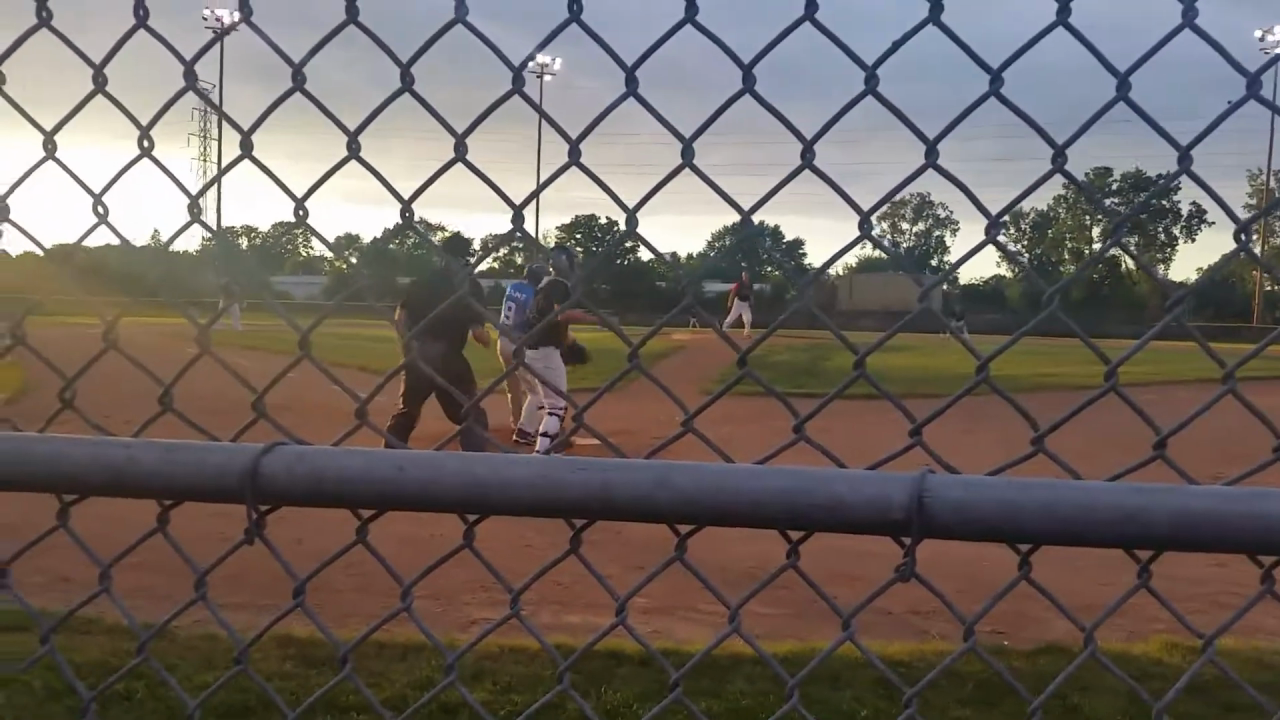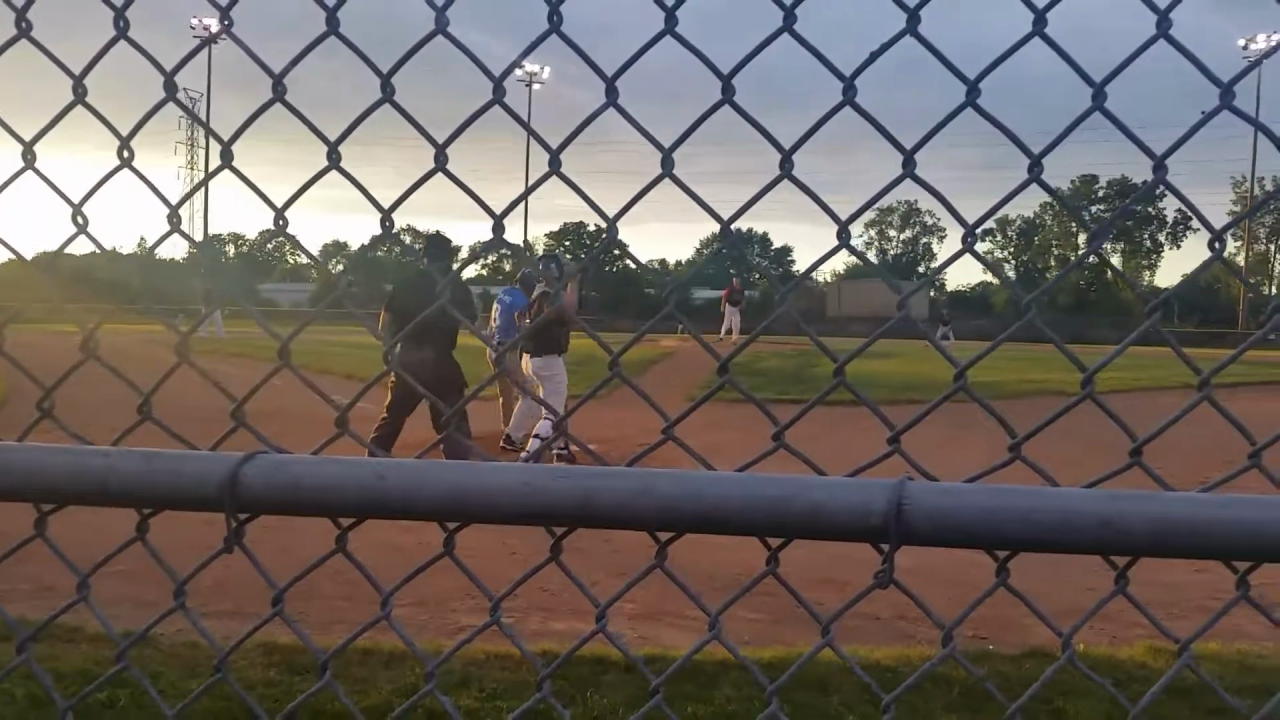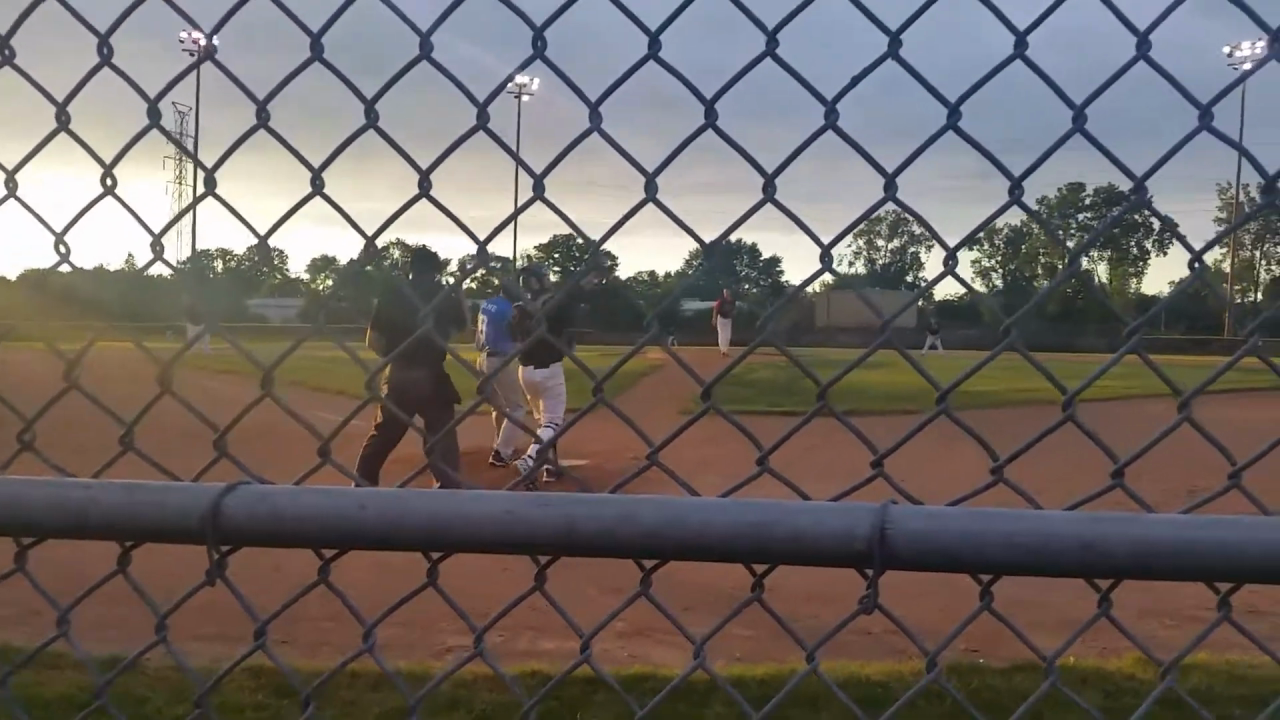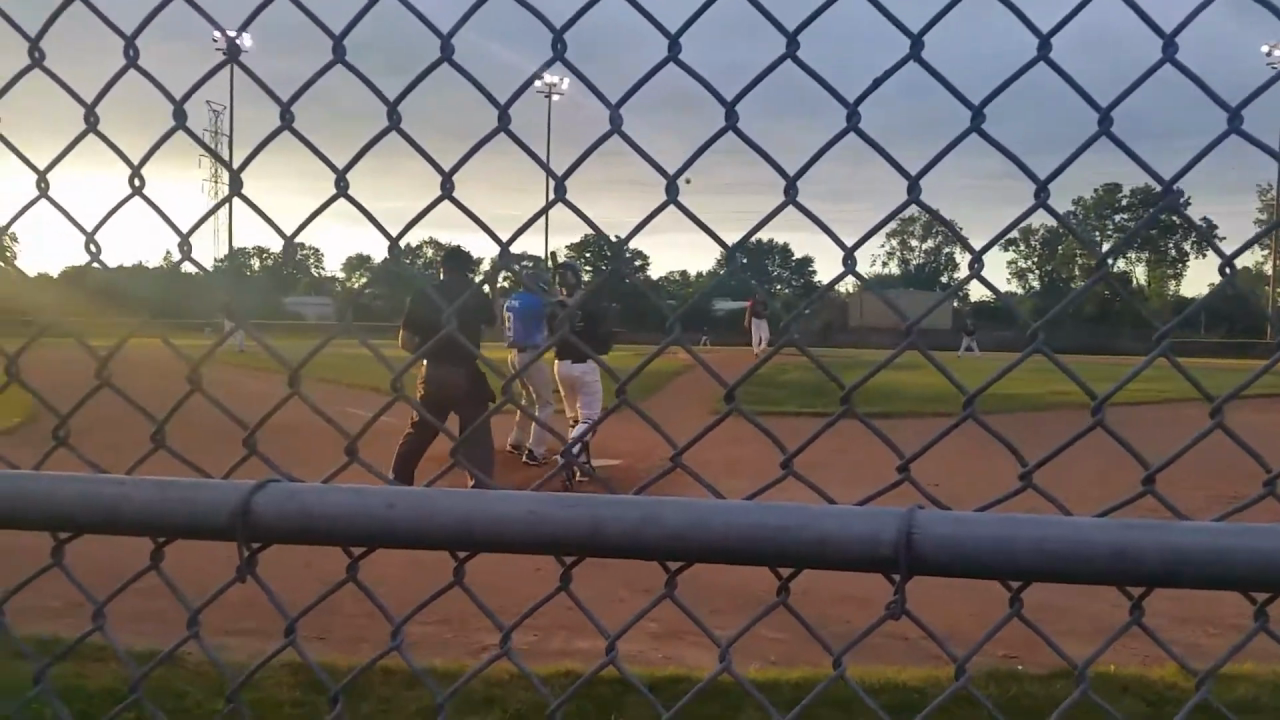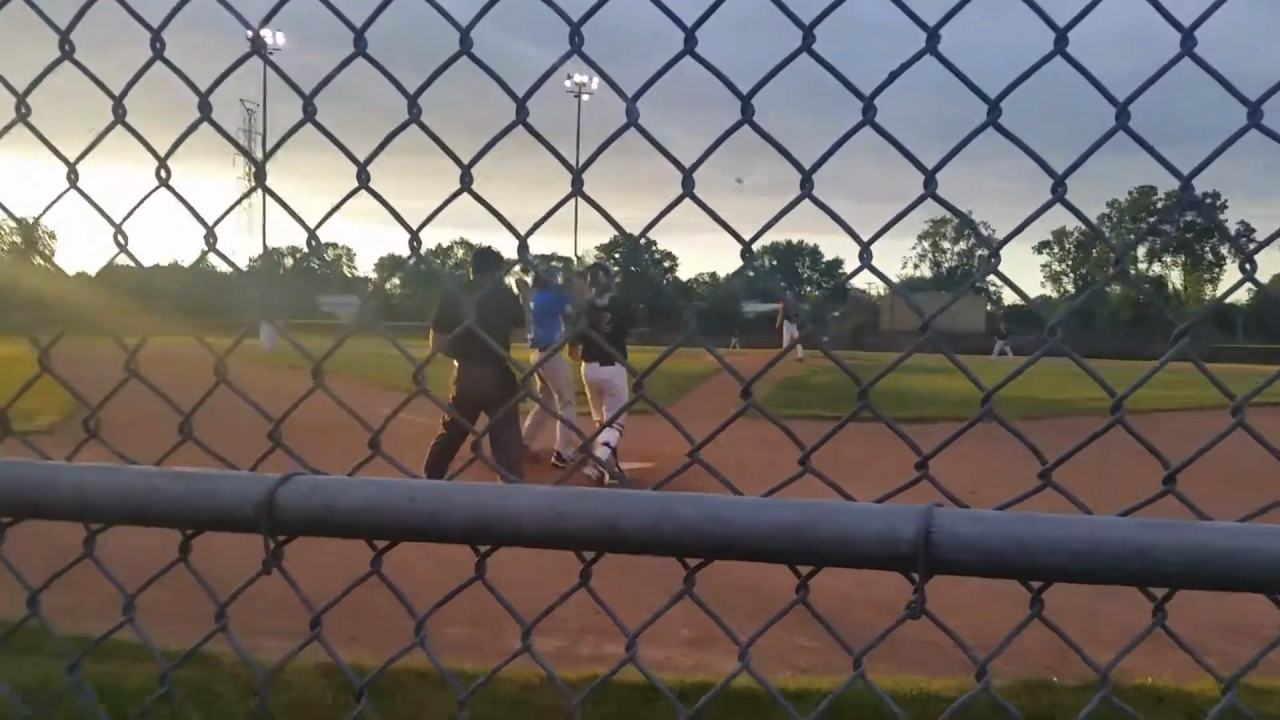
dt=0.2s
person 1, frame 1
left shoulder: (420, 281)
right shoulder: (471, 287)
left elbow: (400, 321)
right elbow: (480, 333)
right wrist: (487, 340)
left hip: (417, 356)
right hip: (448, 358)
left knee: (406, 412)
right knee: (472, 417)
person 1, frame 2
left shoulder: (405, 281)
right shoulder: (457, 285)
left elbow: (385, 326)
right elbow: (471, 321)
left hip: (406, 358)
right hip: (439, 361)
left knee: (392, 418)
right knee: (454, 423)
person 1, frame 3
left shoulder: (391, 296)
right shoulder: (445, 297)
left elbow: (373, 342)
right elbow: (462, 324)
right wrist: (459, 295)
left hip: (398, 376)
right hip: (432, 378)
left knee: (382, 436)
right knee: (443, 440)
person 1, frame 4
left shoulder: (422, 296)
right shoulder: (476, 296)
left elbow: (406, 342)
right elbow: (492, 320)
left hip: (433, 376)
right hip: (467, 377)
left knee: (418, 434)
right knee: (477, 439)
left ankle: (397, 487)
person 1, frame 5
left shoulder: (453, 297)
right shoulder: (504, 296)
left elbow: (436, 343)
right elbow: (521, 323)
left hip: (465, 376)
right hip: (498, 377)
left knee: (450, 434)
right knee: (507, 440)
person 2, frame 1
left shoulder: (548, 285)
right shoulder: (559, 286)
right elbow: (562, 314)
left wrist: (566, 337)
right wrist: (597, 319)
left hip: (529, 349)
right hip: (544, 351)
left knee: (550, 398)
right knee: (557, 406)
left ankle: (552, 441)
person 2, frame 2
left shoulder: (539, 294)
right shoulder: (552, 296)
right elbow: (567, 312)
right wrist: (573, 287)
left hip: (530, 358)
right hip: (549, 359)
left knee: (555, 406)
right knee: (552, 413)
left ankle: (562, 451)
right ankle: (527, 459)
person 2, frame 3
left shoulder: (519, 310)
right shoulder: (558, 303)
left elbow: (517, 336)
left hip: (526, 370)
right hip: (549, 369)
left knee: (543, 420)
right knee: (552, 422)
left ankle: (549, 465)
right ankle: (529, 461)
person 2, frame 4
left shoulder: (556, 309)
right shoulder: (590, 302)
left elbow: (555, 340)
left hip: (562, 366)
right hip: (586, 366)
left knee: (575, 418)
right knee: (589, 419)
left ankle: (582, 465)
right ankle: (568, 458)
person 2, frame 5
left shoulder: (583, 308)
right shoulder: (620, 303)
left elbow: (574, 345)
right elbow: (626, 331)
left hip: (589, 368)
right hip: (613, 368)
left knee: (603, 420)
right knee: (614, 421)
left ankle: (608, 468)
right ankle: (597, 465)
person 3, frame 1
left shoulder: (512, 287)
right shoulder: (534, 297)
left hip: (504, 343)
right hip: (520, 346)
left knee: (514, 388)
left ankle: (517, 424)
right ankle: (525, 430)
person 3, frame 2
left shoulder: (503, 293)
right shoulder: (521, 301)
left hip: (494, 348)
right hip: (509, 350)
left knee: (506, 393)
right knee: (526, 394)
left ankle: (510, 431)
right ankle: (512, 438)
person 3, frame 3
left shoulder: (487, 304)
right shoulder: (508, 309)
left hip: (483, 359)
right hip: (499, 361)
left knee: (499, 405)
right knee: (516, 408)
left ankle: (502, 447)
right ankle: (501, 453)
person 3, frame 4
left shoulder: (510, 301)
right shoulder: (534, 302)
left hip: (515, 354)
right hip: (530, 356)
left knee: (529, 399)
right knee: (545, 404)
left ankle: (517, 442)
right ankle: (535, 452)
person 3, frame 5
left shoulder: (529, 301)
right shoulder: (550, 299)
left hip: (538, 354)
right hip: (551, 355)
left knee: (546, 401)
right knee: (566, 404)
left ankle: (523, 443)
right ankle: (563, 454)
